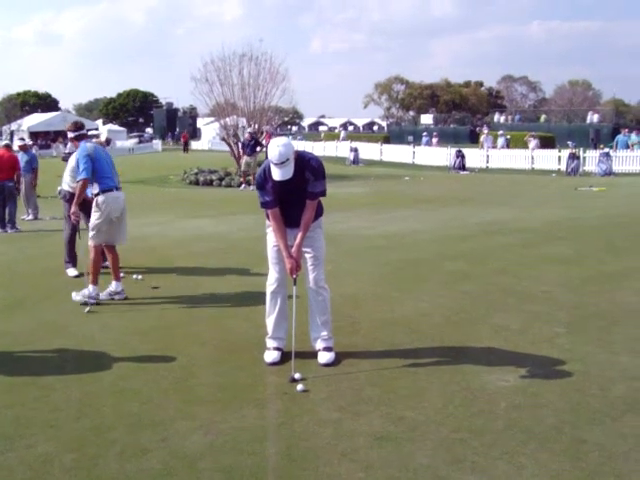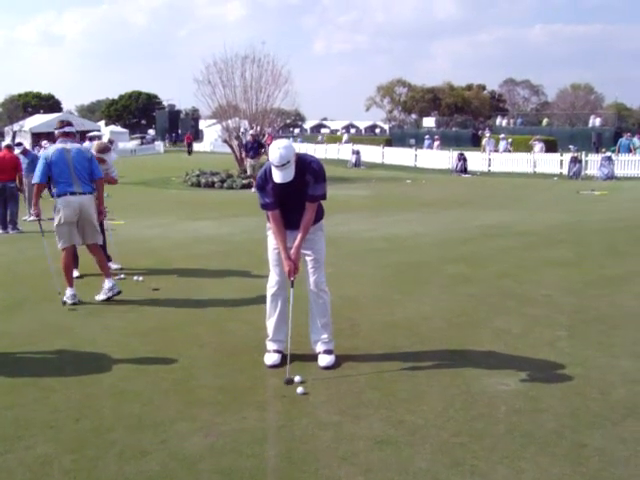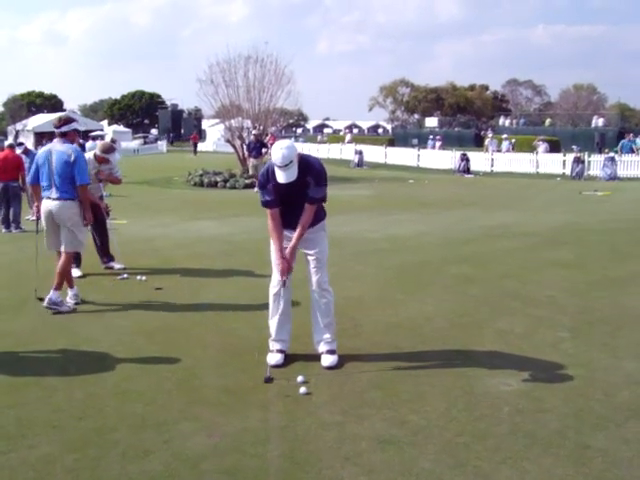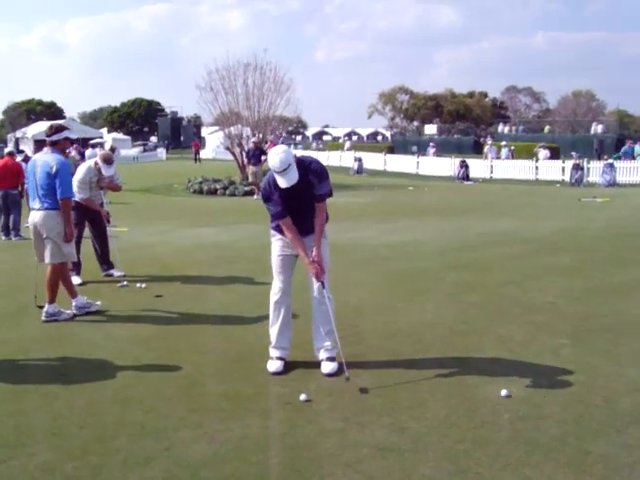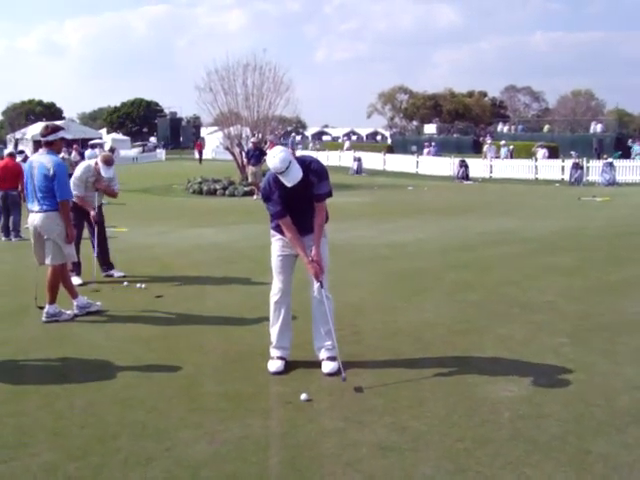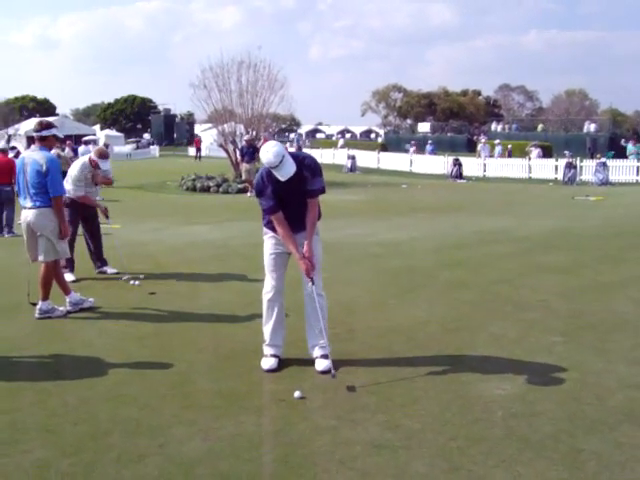
dt=0.7s
person 1, frame 1
left shoulder: (313, 166)
right shoulder: (263, 175)
left elbow: (310, 208)
right elbow: (274, 217)
left wrist: (298, 246)
right wrist: (286, 254)
left hip: (310, 226)
right hip: (278, 228)
left knee: (317, 282)
right knee: (276, 283)
left ankle: (324, 341)
right ankle: (274, 341)
person 1, frame 2
left shoulder: (313, 168)
right shoulder: (264, 177)
left elbow: (311, 211)
right elbow: (275, 219)
left wrist: (297, 248)
right wrist: (285, 256)
left hip: (311, 229)
right hip: (279, 231)
left knee: (317, 284)
right knee: (276, 285)
left ankle: (324, 344)
right ankle: (275, 344)
person 1, frame 3
left shoulder: (315, 169)
right shoulder: (266, 176)
left elbow: (309, 213)
right elbow: (273, 218)
left wrist: (293, 250)
right wrist: (279, 255)
left hip: (313, 229)
right hip: (283, 230)
left knee: (320, 284)
right knee: (278, 284)
left ankle: (327, 344)
right ankle: (278, 344)
person 1, frame 4
left shoulder: (315, 169)
right shoulder: (269, 187)
left elbow: (320, 210)
right elbow: (288, 227)
left wrist: (317, 249)
right wrist: (307, 261)
left hip: (314, 234)
right hip: (283, 237)
left knee: (321, 291)
right knee: (280, 291)
left ankle: (326, 351)
right ankle: (278, 351)
person 1, frame 5
left shoulder: (315, 168)
right shoulder: (269, 186)
left elbow: (320, 209)
right elbow: (287, 227)
left wrist: (316, 248)
right wrist: (306, 260)
left hip: (314, 234)
right hip: (283, 237)
left knee: (321, 291)
right knee: (280, 291)
left ankle: (327, 351)
right ankle: (279, 351)
person 1, frame 6
left shoulder: (309, 165)
right shoulder: (263, 181)
left elbow: (313, 206)
right elbow: (279, 222)
left wrist: (308, 243)
right wrist: (298, 257)
left hip: (306, 232)
right hip: (276, 235)
left knee: (314, 290)
right knee: (272, 290)
left ankle: (320, 349)
right ankle: (272, 349)
person 2, frame 1
left shoulder: (83, 151)
right shoulder: (98, 148)
left elbow: (84, 180)
left wrist: (75, 205)
left hip: (105, 199)
right hip: (117, 196)
left knee: (95, 245)
right knee: (109, 245)
left ankle: (92, 290)
right ankle: (117, 287)
person 2, frame 2
left shoulder: (48, 153)
right shoulder: (84, 151)
left elbow: (39, 183)
right elbow: (99, 179)
left wrist: (35, 205)
right wrist: (100, 204)
left hip: (65, 202)
right hip: (87, 200)
left knee: (67, 248)
right knee: (94, 244)
left ankle: (70, 292)
right ankle: (109, 283)
person 2, frame 3
left shoulder: (42, 152)
right shoulder: (74, 152)
left elbow: (33, 182)
right elbow: (82, 185)
left wrist: (38, 202)
right wrist: (87, 209)
left hip: (48, 205)
right hip: (68, 206)
left knee: (61, 252)
right knee: (68, 253)
left ankle: (72, 292)
right ankle: (54, 296)
person 2, frame 4
left shoulder: (33, 160)
right shoulder: (60, 162)
left elbow: (29, 191)
right elbow: (63, 198)
right wrist: (69, 225)
left hip: (35, 214)
right hip: (52, 215)
left knee: (60, 261)
right knee: (56, 263)
left ankle: (78, 302)
right ankle: (50, 309)
person 2, frame 5
left shoulder: (30, 162)
right shoulder: (56, 163)
left elbow: (28, 193)
right elbow: (63, 200)
right wrist: (69, 226)
left hip: (34, 217)
right hip: (52, 217)
left knee: (60, 262)
right knee: (56, 264)
left ankle: (79, 302)
right ankle: (51, 309)
person 2, frame 6
left shoulder: (22, 158)
right shoulder: (49, 160)
left elbow: (20, 190)
right elbow: (56, 196)
right wrist: (63, 223)
left hip: (26, 214)
right hip: (45, 214)
left knee: (52, 259)
right knee: (49, 261)
left ankle: (72, 299)
right ankle: (44, 306)
person 3, frame 1
right shoulder: (76, 160)
right elbow: (75, 187)
right wrist: (91, 200)
left hip: (90, 195)
right hip: (71, 193)
right knee: (71, 228)
left ankle: (103, 259)
right ankle: (70, 265)
person 3, frame 2
left shoulder: (106, 161)
left elbow: (114, 180)
left wrist: (103, 178)
left knee: (99, 228)
left ankle: (105, 260)
right ankle: (72, 266)
person 3, frame 3
left shoulder: (109, 162)
left elbow: (118, 180)
left wrist: (107, 177)
right wrist: (100, 203)
left hip: (96, 196)
left knee: (101, 228)
left ankle: (107, 260)
right ankle: (74, 265)
person 3, frame 4
left shoulder: (109, 169)
right shoulder: (84, 171)
left elbow: (118, 187)
right elbow: (84, 198)
left wrist: (107, 184)
right wrist: (101, 210)
left hip: (96, 203)
right hip: (78, 204)
left knee: (101, 235)
right knee: (76, 238)
left ankle: (107, 267)
right ankle: (75, 273)
person 3, frame 5
left shoulder: (109, 172)
right shoulder: (83, 170)
left elbow: (115, 194)
right elbow: (78, 195)
left wrist: (103, 187)
right wrist: (90, 211)
left hip: (95, 205)
right hip: (77, 205)
left knee: (101, 236)
right knee: (75, 239)
left ankle: (108, 268)
right ankle: (75, 273)
person 3, frame 6
left shoulder: (102, 164)
right shoulder: (79, 169)
left elbow: (110, 181)
right elbow: (79, 195)
left wrist: (101, 179)
right wrist: (99, 206)
left hip: (88, 201)
right hip: (72, 201)
left knee: (95, 233)
right knee: (70, 235)
left ankle: (101, 264)
right ankle: (68, 270)
